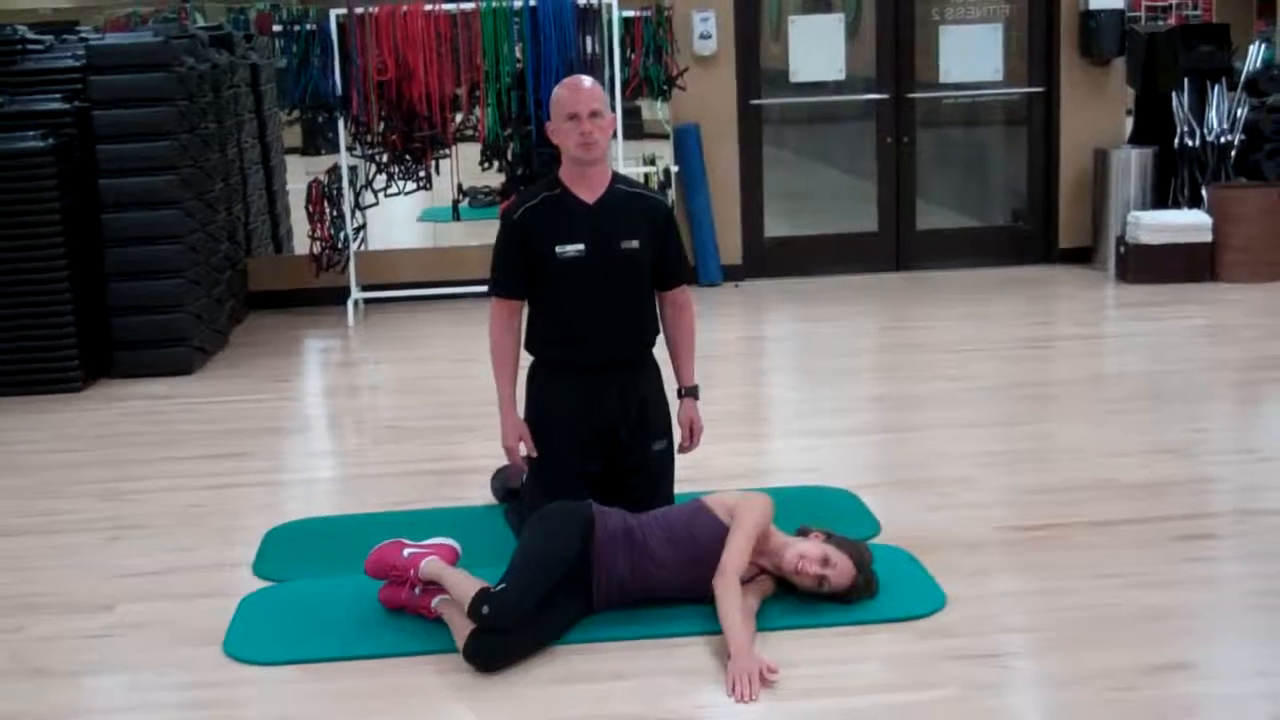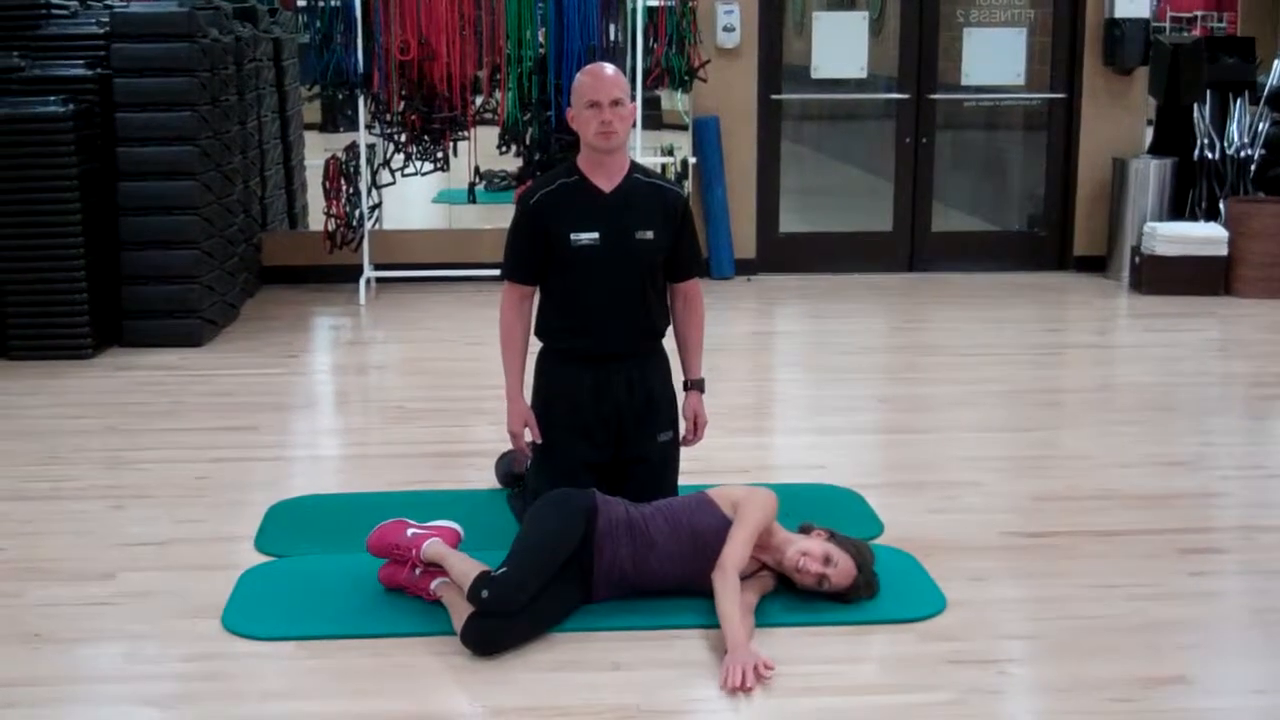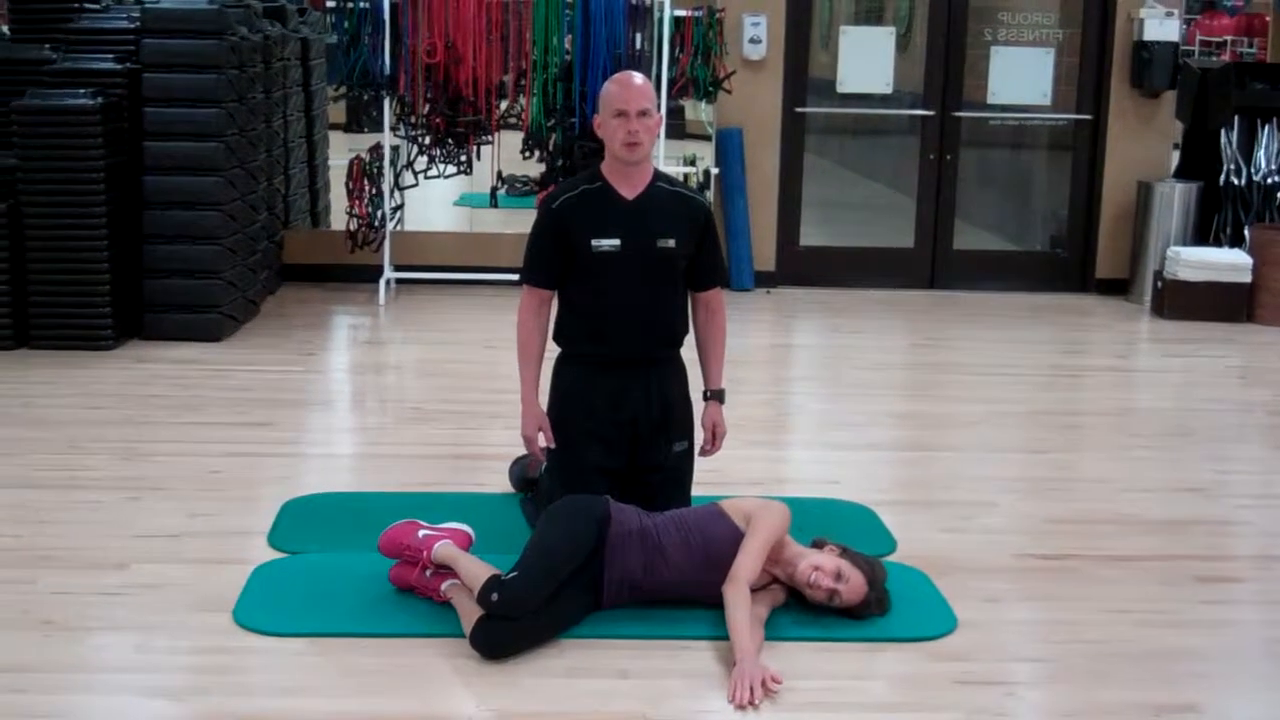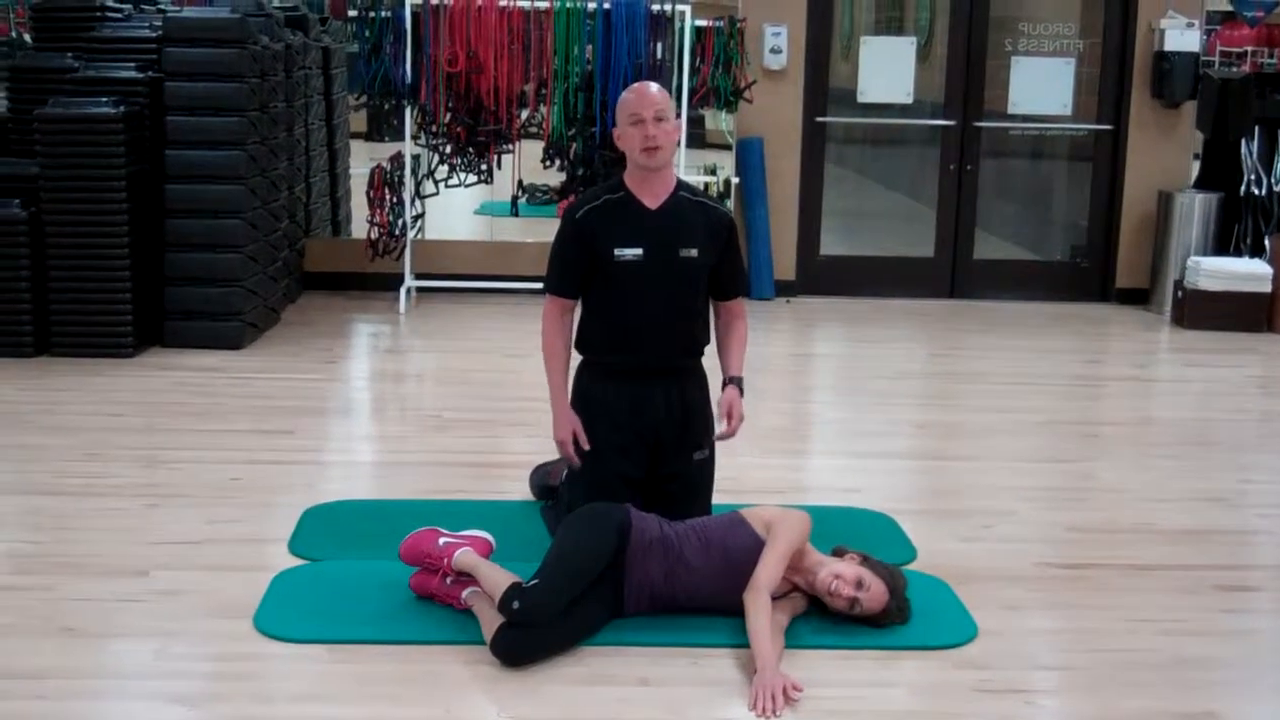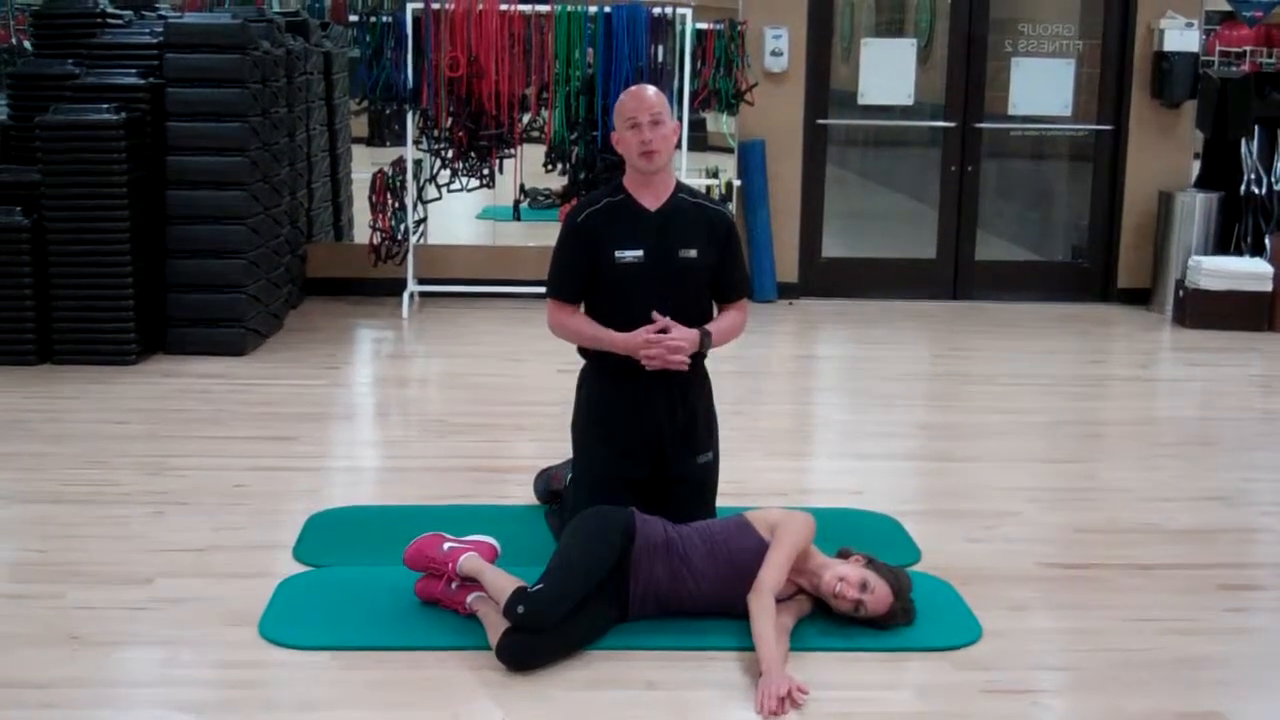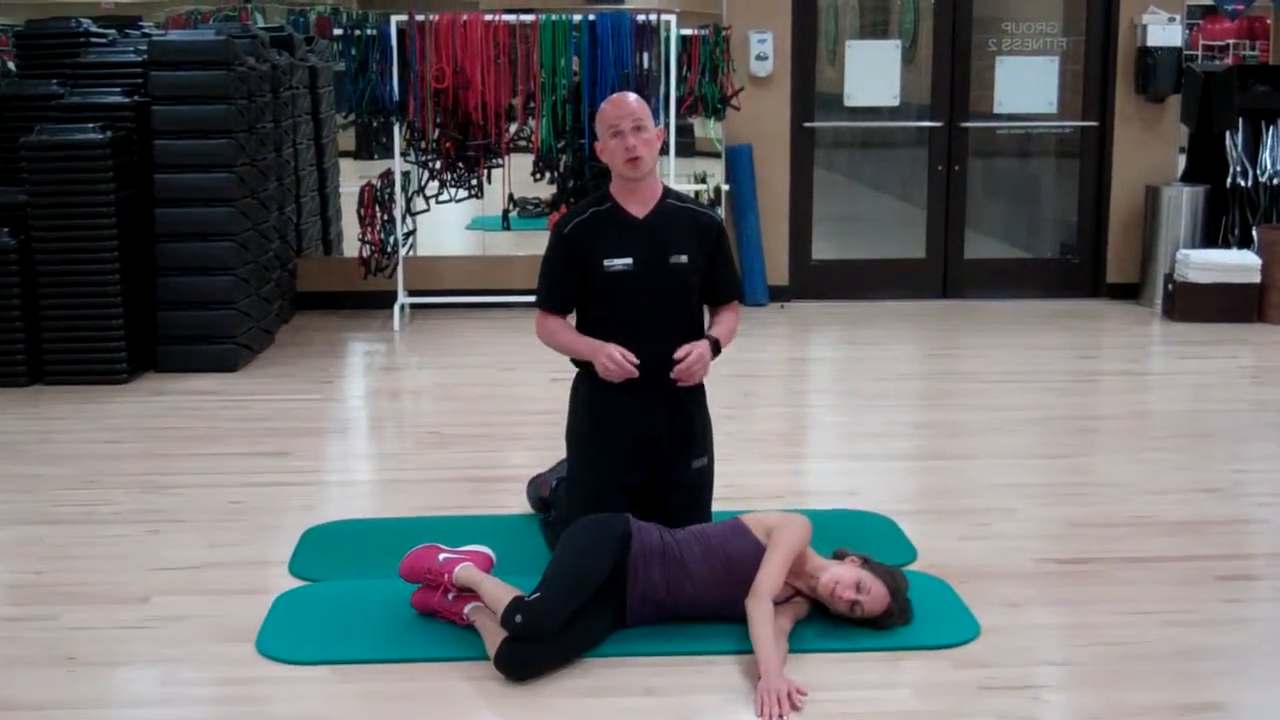
dt=0.7s
person 1, frame 1
left shoulder: (762, 583)
right shoulder: (758, 507)
left elbow: (739, 605)
right elbow: (724, 577)
left wrist: (742, 652)
right wrist: (742, 652)
left hip: (588, 594)
right hip: (578, 533)
left knee: (487, 652)
right knee: (501, 613)
left ankle: (433, 597)
right ankle: (426, 563)
person 1, frame 2
left shoulder: (763, 580)
right shoulder: (762, 502)
left elbow: (738, 599)
right elbow: (724, 572)
left wrist: (740, 648)
right wrist: (738, 648)
left hip: (590, 584)
right hip: (581, 520)
left knee: (485, 638)
right knee: (502, 596)
left ankle: (435, 580)
right ankle: (427, 544)
person 1, frame 3
left shoulder: (773, 593)
right shoulder: (775, 515)
left elbow: (750, 613)
right elbow: (735, 584)
left wrist: (748, 660)
right wrist: (746, 660)
left hip: (601, 591)
right hip: (594, 526)
left knee: (494, 640)
right knee: (512, 599)
left ankle: (444, 581)
right ankle: (437, 545)
person 1, frame 4
left shoulder: (795, 601)
right shoulder: (796, 523)
left elbow: (770, 618)
right elbow: (756, 592)
left wrist: (767, 669)
right wrist: (767, 667)
left hip: (622, 598)
right hip: (615, 534)
left knee: (515, 647)
right knee: (531, 607)
left ankle: (466, 590)
right ankle: (460, 553)
person 1, frame 5
left shoulder: (799, 604)
right shoulder: (799, 526)
left elbow: (774, 623)
right elbow: (760, 594)
left wrist: (772, 672)
right wrist: (772, 671)
left hip: (626, 602)
right hip: (619, 536)
left knee: (520, 653)
right knee: (536, 612)
left ankle: (470, 594)
right ankle: (463, 558)
person 1, frame 6
left shoulder: (797, 606)
right shoulder: (796, 528)
left elbow: (772, 625)
right elbow: (758, 598)
left wrist: (772, 674)
right wrist: (771, 674)
left hip: (625, 609)
right hip: (615, 544)
left knee: (518, 663)
right knee: (534, 621)
left ankle: (467, 605)
right ankle: (460, 568)
person 2, frame 1
left shoulder: (650, 208)
right shoulder: (526, 216)
left elbow: (675, 301)
right elbow: (505, 315)
left wrist: (688, 392)
right wrist: (508, 411)
left hip: (638, 387)
right hip: (559, 391)
right ankle: (516, 484)
person 2, frame 2
left shoulder: (667, 199)
right shoulder: (541, 201)
left elbow: (686, 294)
right elbow: (517, 299)
left wrist: (694, 385)
right wrist: (515, 396)
left hip: (646, 378)
right hip: (567, 378)
right ankle: (523, 472)
person 2, frame 3
left shoulder: (689, 209)
right shoulder: (564, 207)
left elbow: (709, 304)
right elbow: (535, 303)
left wrist: (714, 395)
right wrist: (529, 399)
left hip: (663, 387)
right hip: (583, 385)
right ankle: (537, 476)
person 2, frame 4
left shoulder: (713, 218)
right shoulder: (587, 216)
left elbow: (730, 309)
right elbow: (557, 310)
left wrist: (733, 380)
right wrist: (560, 402)
left hip: (683, 394)
right hip: (604, 392)
right ankle: (559, 482)
person 2, frame 5
left shoulder: (712, 219)
right shoulder: (588, 219)
left elbow: (736, 311)
right elbow: (560, 315)
left wrist: (697, 338)
right wrist: (626, 343)
left hip: (686, 395)
right hip: (609, 394)
right ankle: (563, 487)
person 2, frame 6
left shoulder: (701, 223)
right shoulder: (576, 228)
left elbow: (726, 309)
right elbow: (548, 321)
left wrist: (709, 344)
right wrist: (594, 349)
left hip: (681, 404)
right hip: (604, 403)
right ankle: (559, 490)
